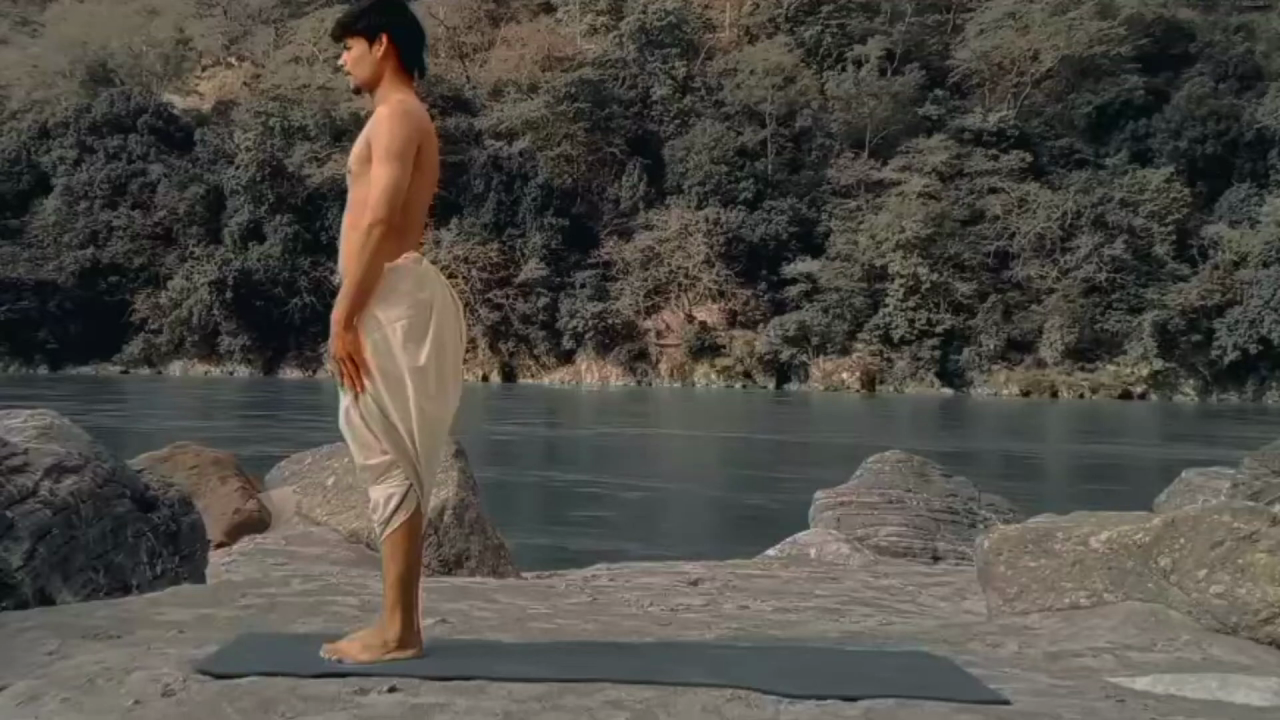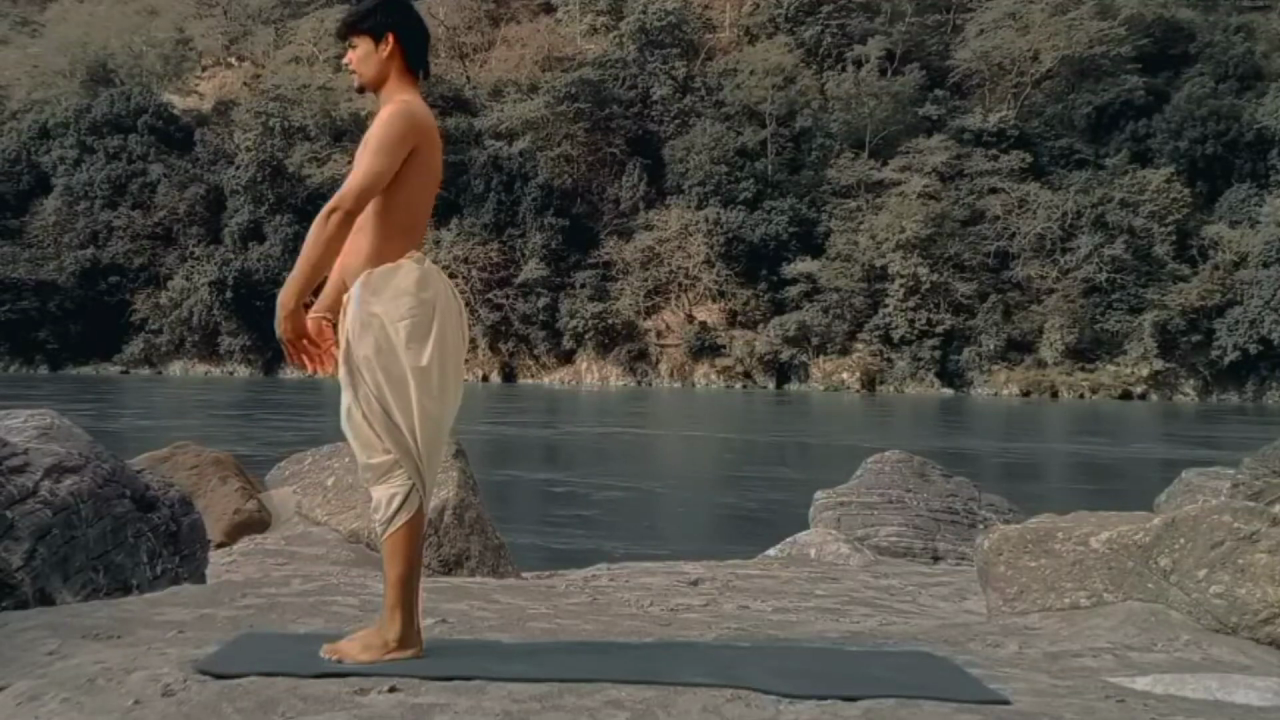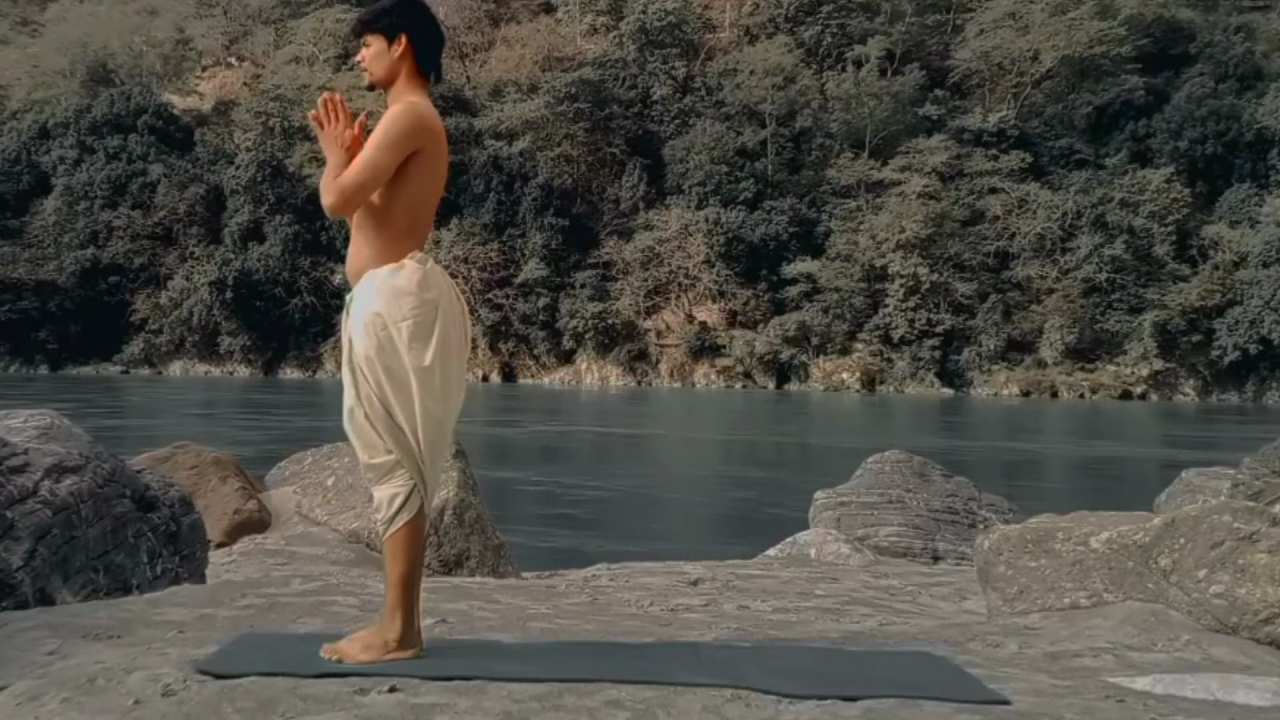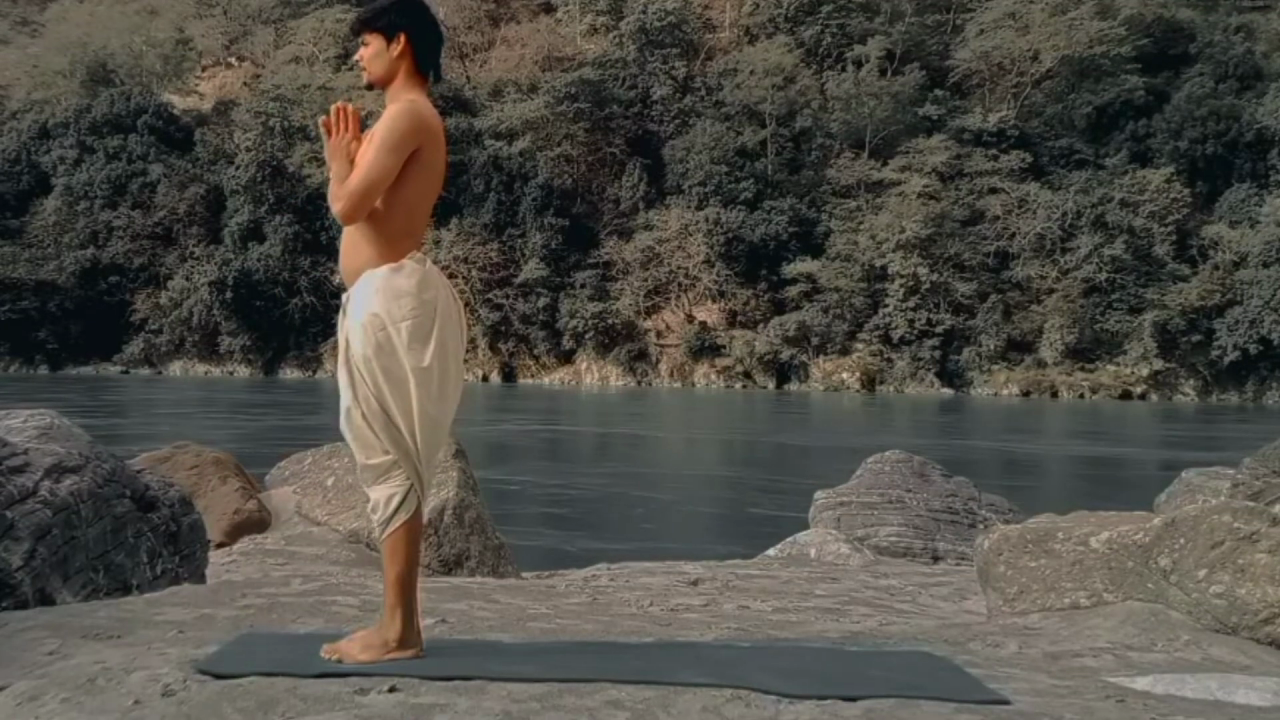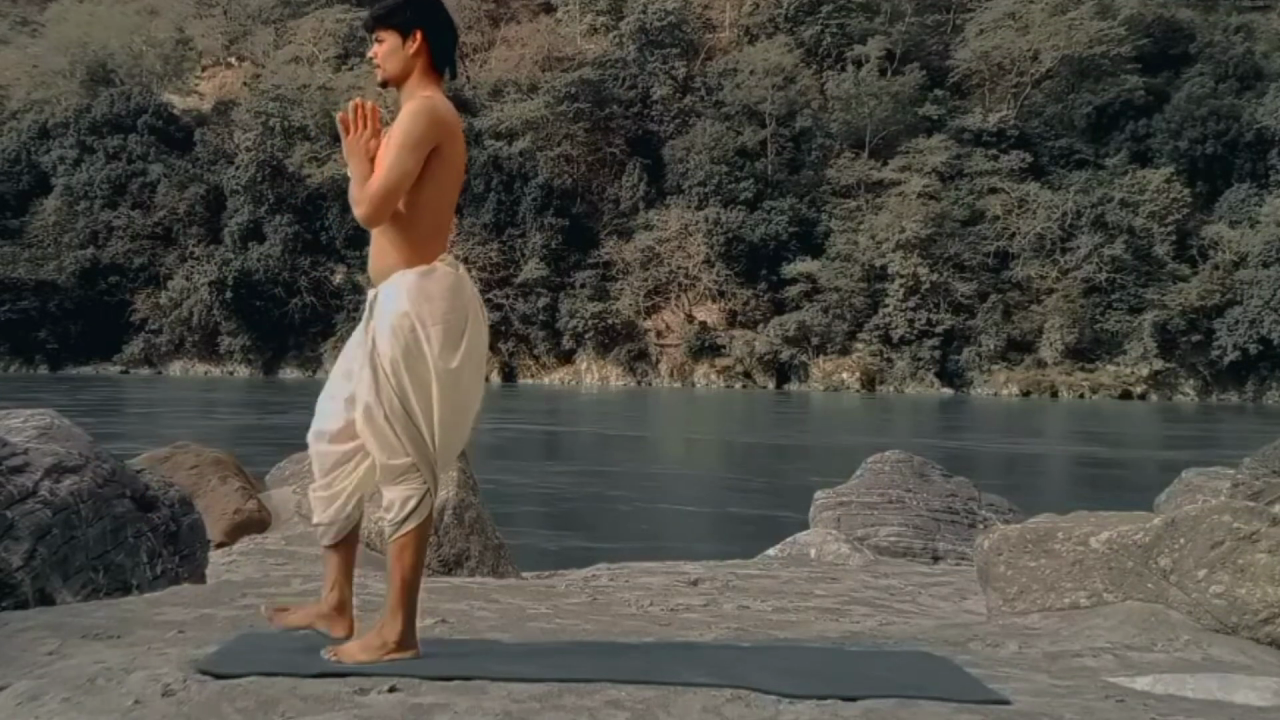
dt=1s
person 1, frame 1
left shoulder: (397, 114)
right shoulder: (399, 120)
left elbow: (378, 223)
left wrist: (342, 317)
left hip: (389, 302)
right hip: (388, 300)
left knee: (390, 465)
right knee: (391, 466)
left ankle: (397, 630)
right ankle: (397, 621)
person 1, frame 2
left shoulder: (400, 115)
right shoulder: (401, 119)
left elbow: (344, 208)
left wrist: (292, 297)
right wrist: (327, 304)
left hip: (393, 298)
right hip: (384, 296)
left knee: (392, 462)
right knee: (395, 463)
left ankle: (399, 628)
right ankle: (399, 620)
person 1, frame 3
left shoulder: (408, 114)
right shoulder: (406, 121)
left elbow: (337, 202)
right elbow: (364, 210)
left wrist: (335, 155)
right wrist: (347, 154)
left hip: (394, 299)
right hip: (387, 298)
left knee: (394, 465)
right knee: (395, 465)
left ankle: (399, 628)
right ankle: (398, 620)
person 1, frame 4
left shoulder: (405, 113)
right shoulder: (406, 120)
left elbow: (346, 207)
left wrist: (337, 160)
right wrist: (351, 158)
left hip: (389, 301)
right hip: (382, 301)
left knee: (389, 468)
right knee: (386, 467)
left ankle: (397, 631)
right ankle: (396, 619)
person 1, frame 5
left shoulder: (425, 110)
right shoulder: (428, 116)
left elbow: (369, 209)
left wrist: (357, 156)
right wrist: (368, 153)
left hip: (416, 303)
right hip: (403, 300)
left knee: (404, 470)
right knee: (339, 440)
left ankle: (396, 630)
right ankle: (335, 601)
